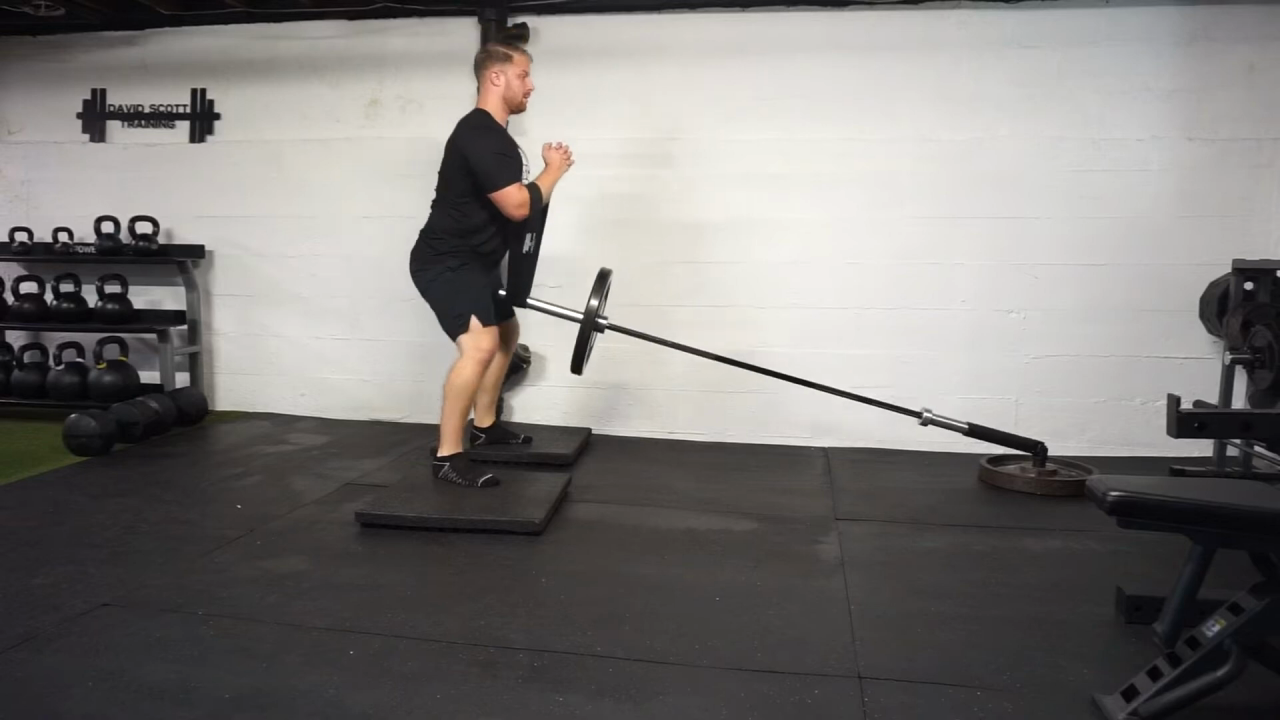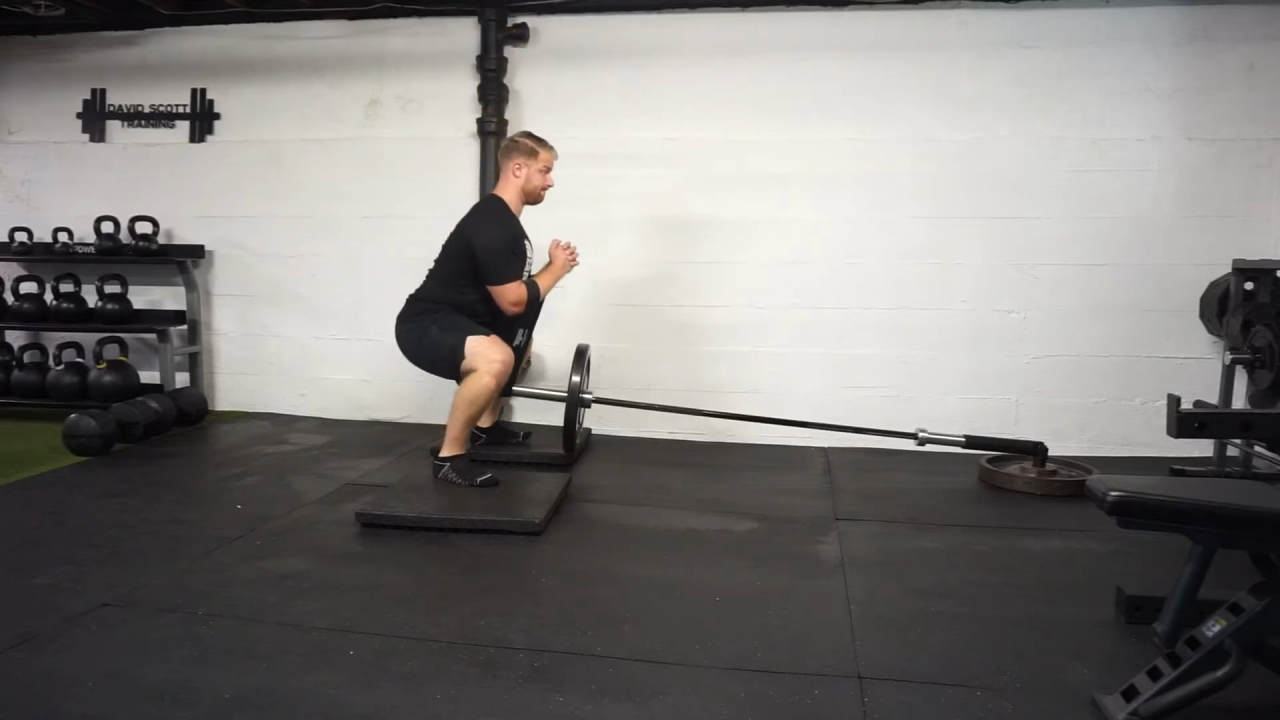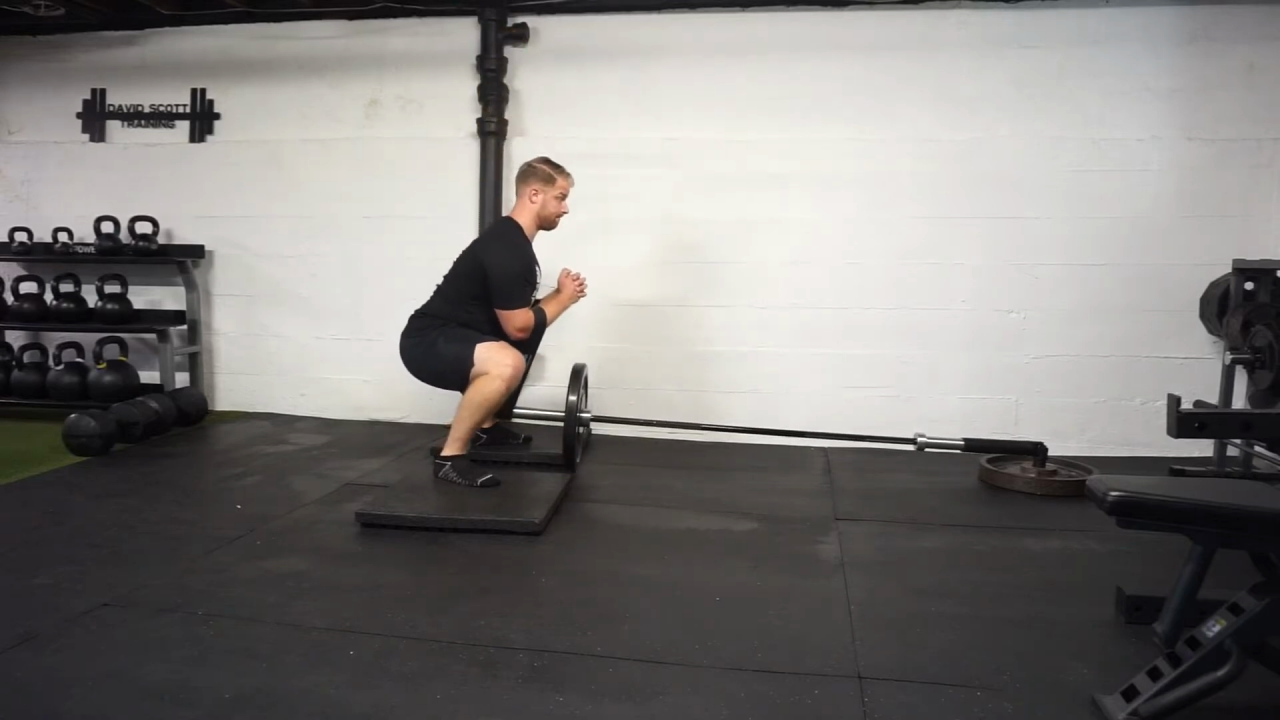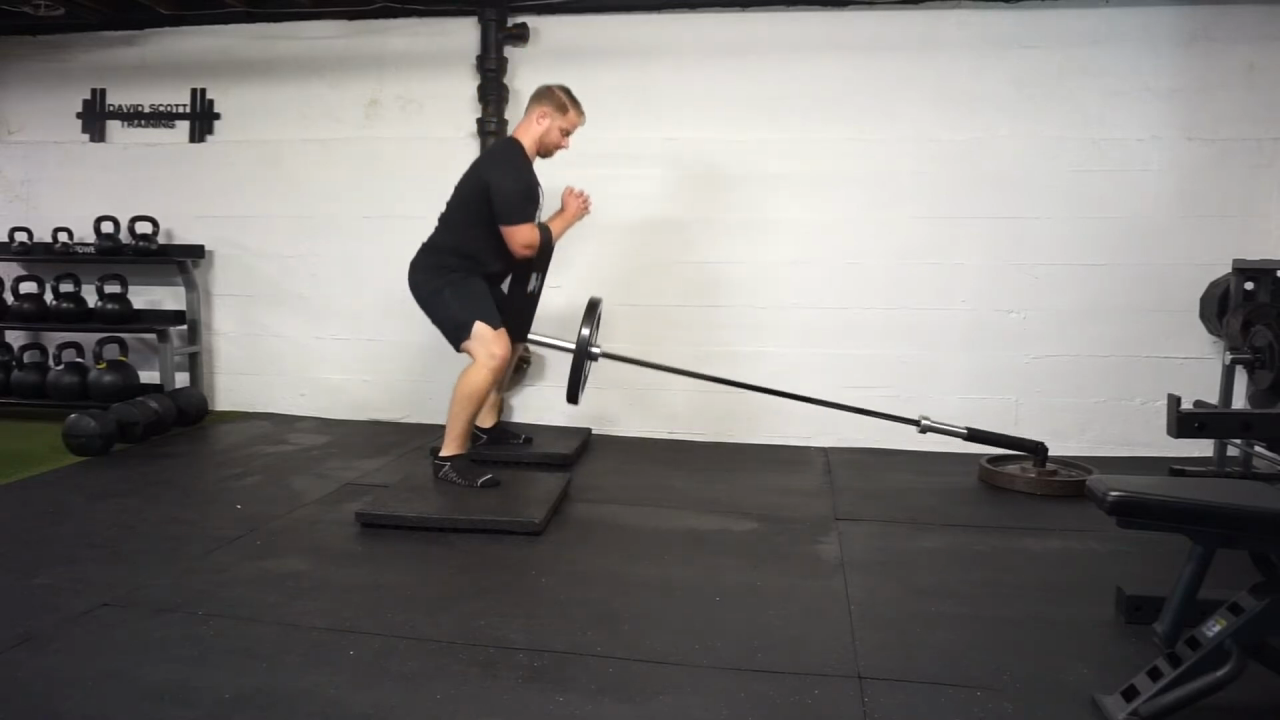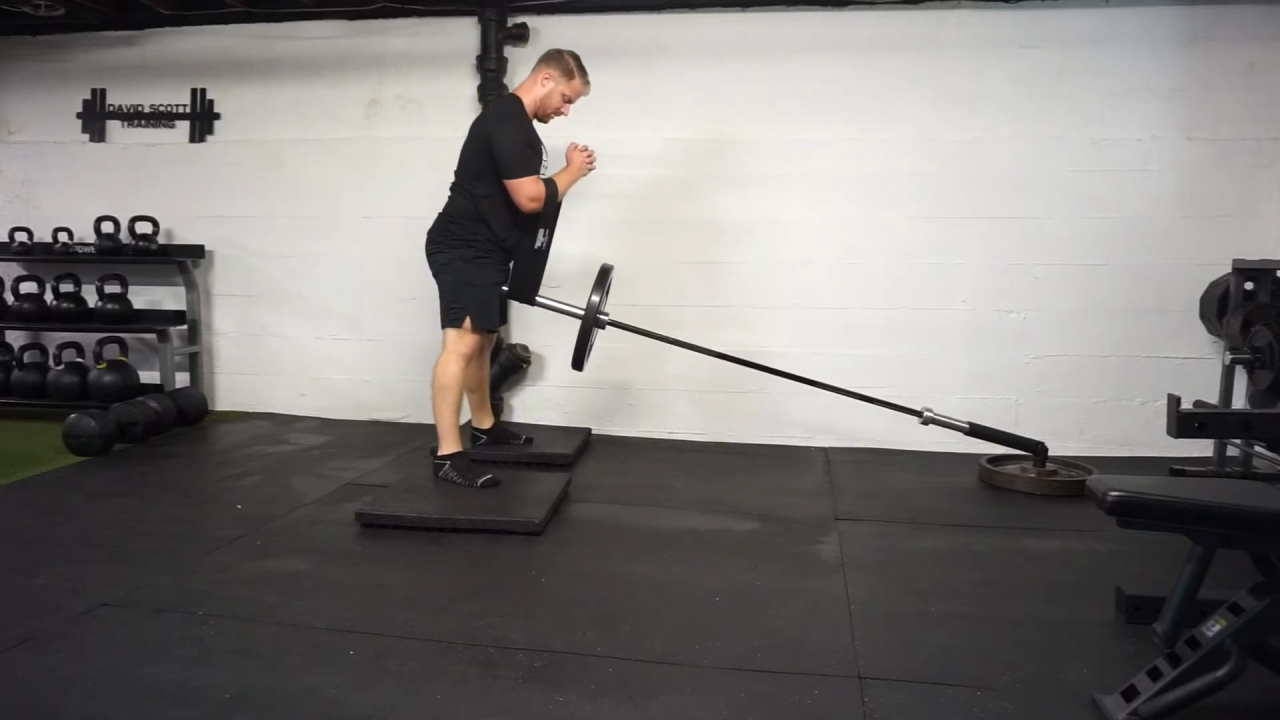
dt=1s
person 1, frame 1
left shoulder: (492, 132)
right shoulder: (479, 134)
left elbow: (512, 204)
right elbow: (518, 206)
right wrist: (554, 168)
left hip: (473, 259)
right hip: (445, 261)
left knee: (505, 333)
right knee: (480, 345)
left ankle: (485, 425)
right ankle: (449, 456)
person 1, frame 2
left shoulder: (502, 219)
right shoulder: (492, 227)
left elbow: (510, 295)
right elbow: (513, 302)
left wrist: (554, 266)
right wrist: (558, 268)
left hip: (455, 318)
right hip: (424, 326)
left knee: (517, 345)
right knee: (496, 360)
left ankle: (485, 427)
right ankle: (449, 458)
person 1, frame 3
left shoulder: (513, 240)
right shoulder: (507, 251)
left elbow: (516, 318)
right elbow: (518, 327)
left wrist: (560, 294)
right wrist: (565, 297)
left hip: (451, 335)
right hip: (427, 342)
left knee: (525, 351)
right knee: (507, 364)
left ankle: (485, 427)
right ankle: (451, 457)
person 1, frame 4
left shoulder: (512, 161)
right shoulder: (509, 168)
left elbow: (519, 238)
right elbow: (523, 244)
right wrist: (569, 215)
left hip: (470, 270)
right hip: (444, 274)
left knee: (508, 340)
right knee: (492, 352)
left ankle: (486, 426)
right ankle: (450, 456)
person 1, frame 5
left shoulder: (512, 120)
right shoulder: (507, 122)
left elbow: (525, 195)
right elbow: (530, 197)
right wrist: (574, 170)
left hip: (484, 249)
right hip: (463, 249)
left knee: (482, 340)
right knee: (462, 344)
left ankle: (484, 427)
right ankle: (448, 455)
